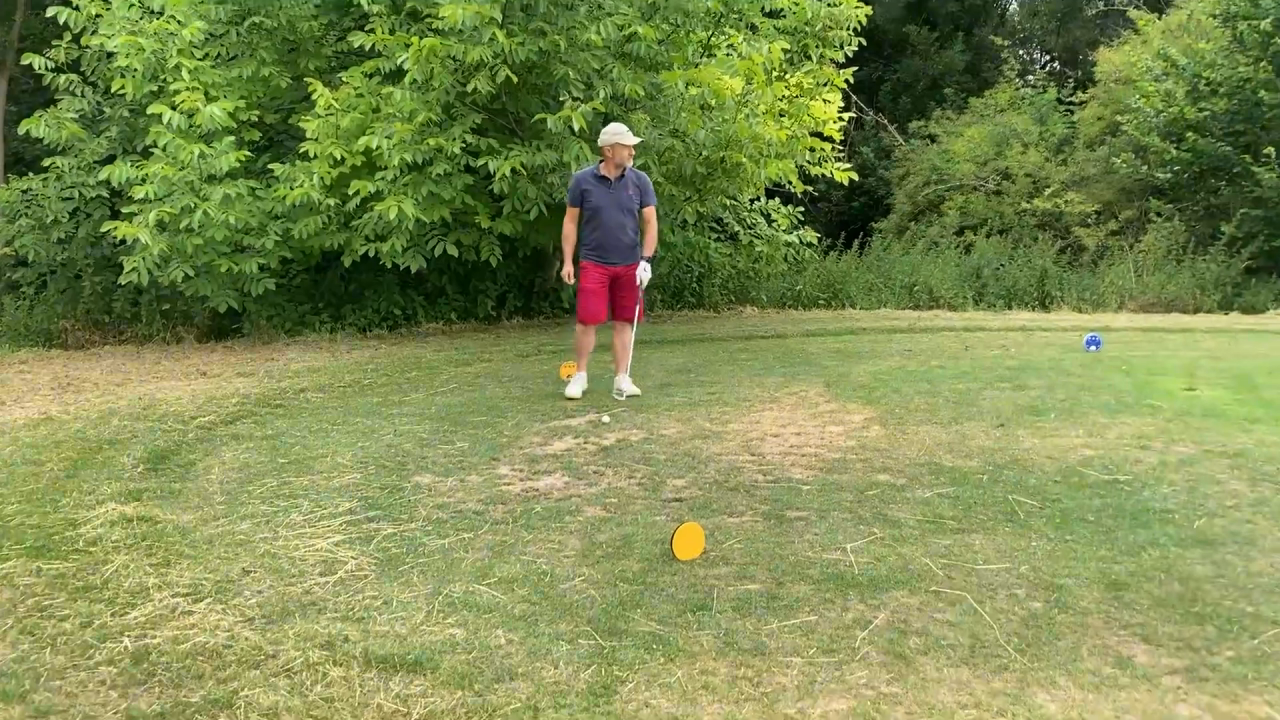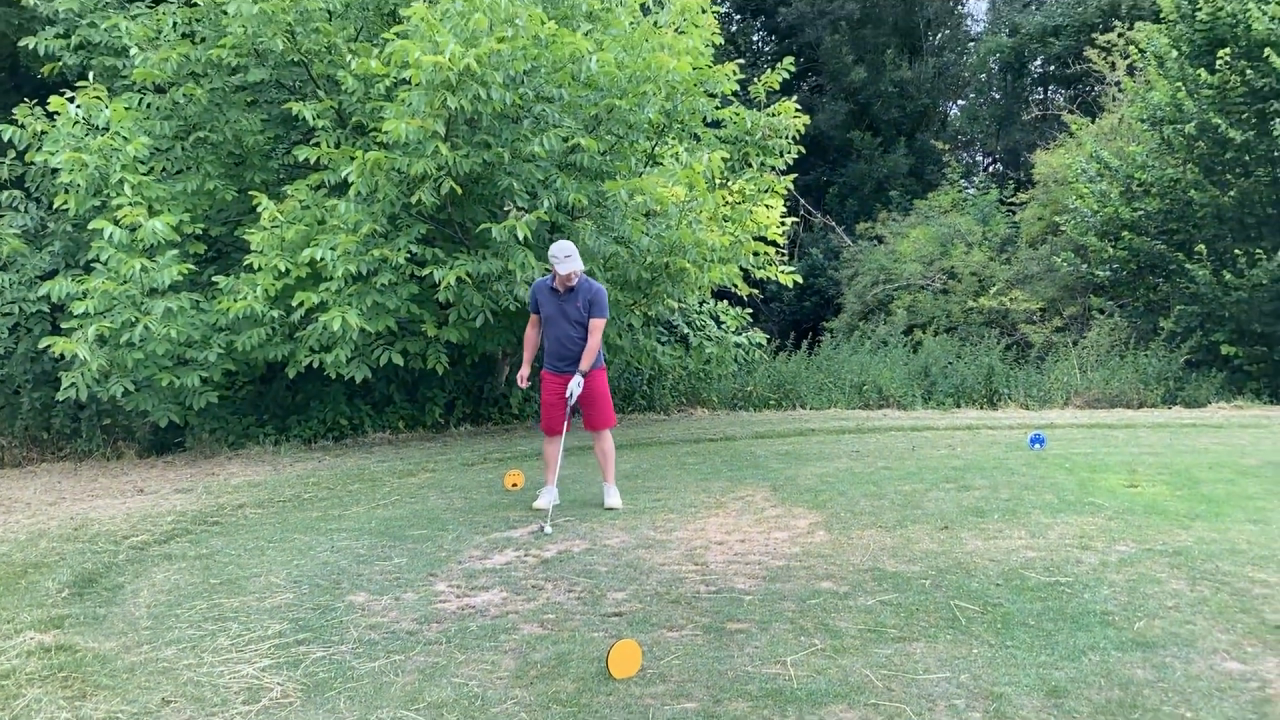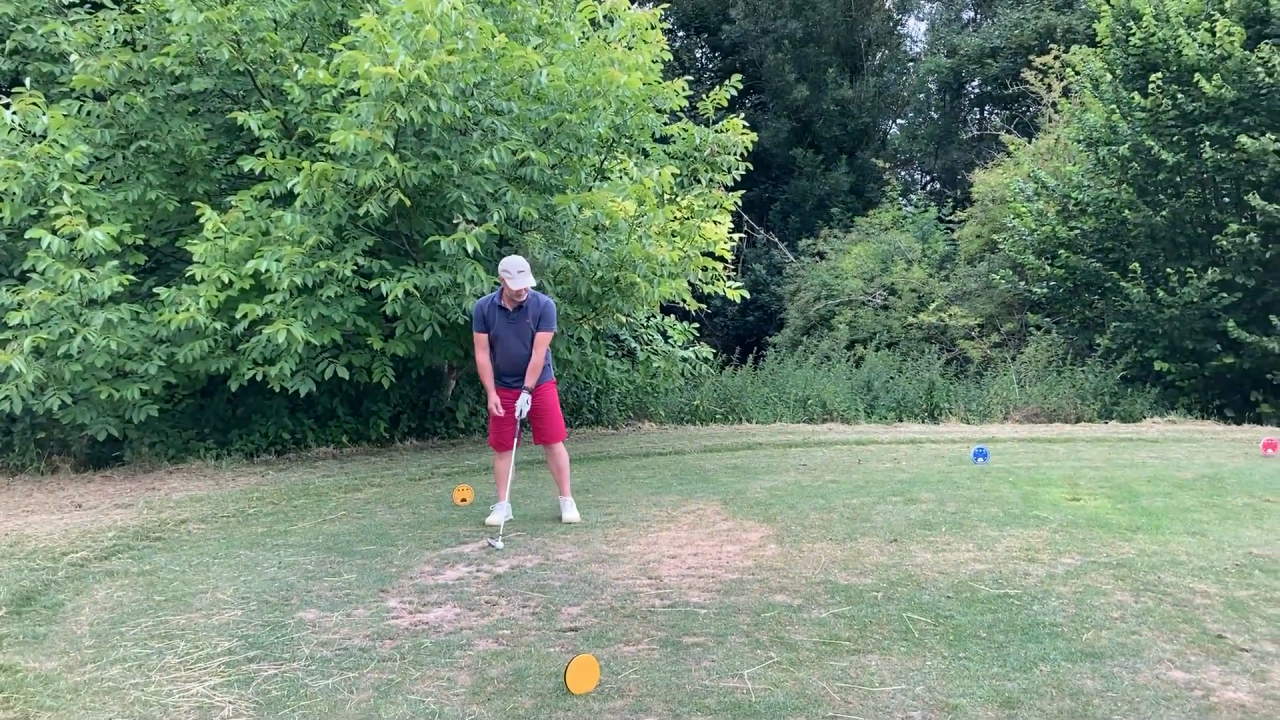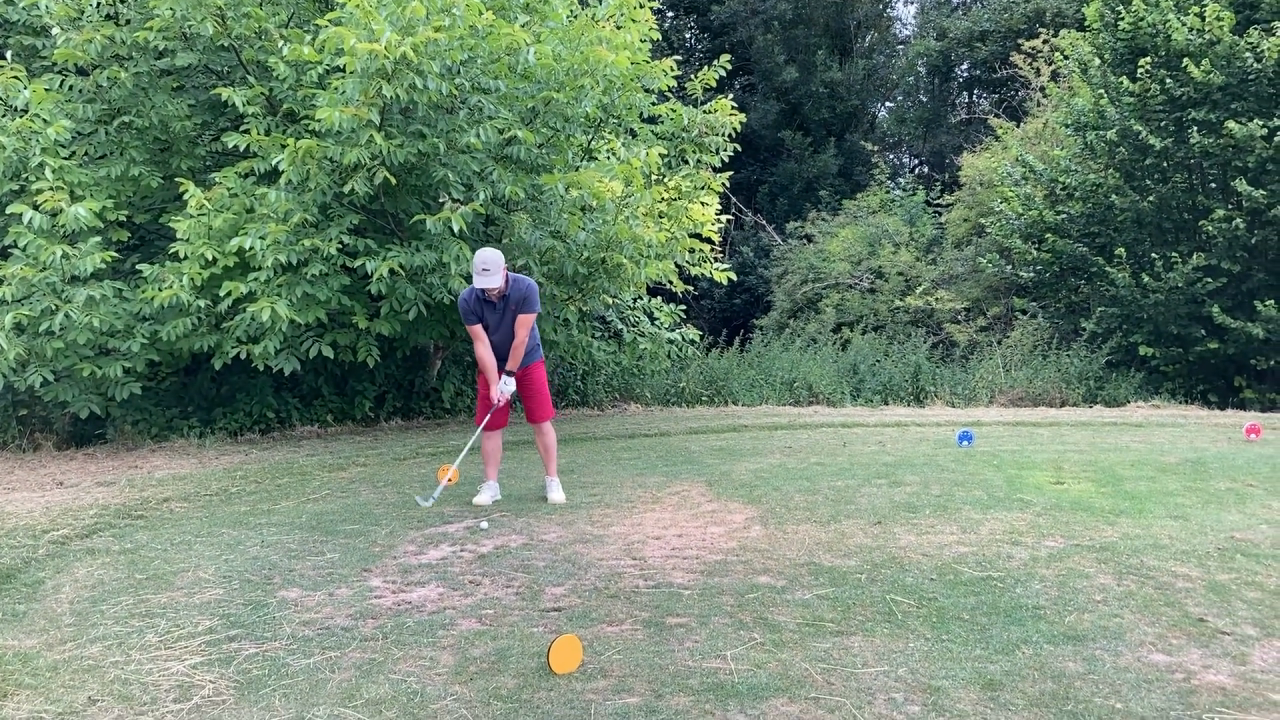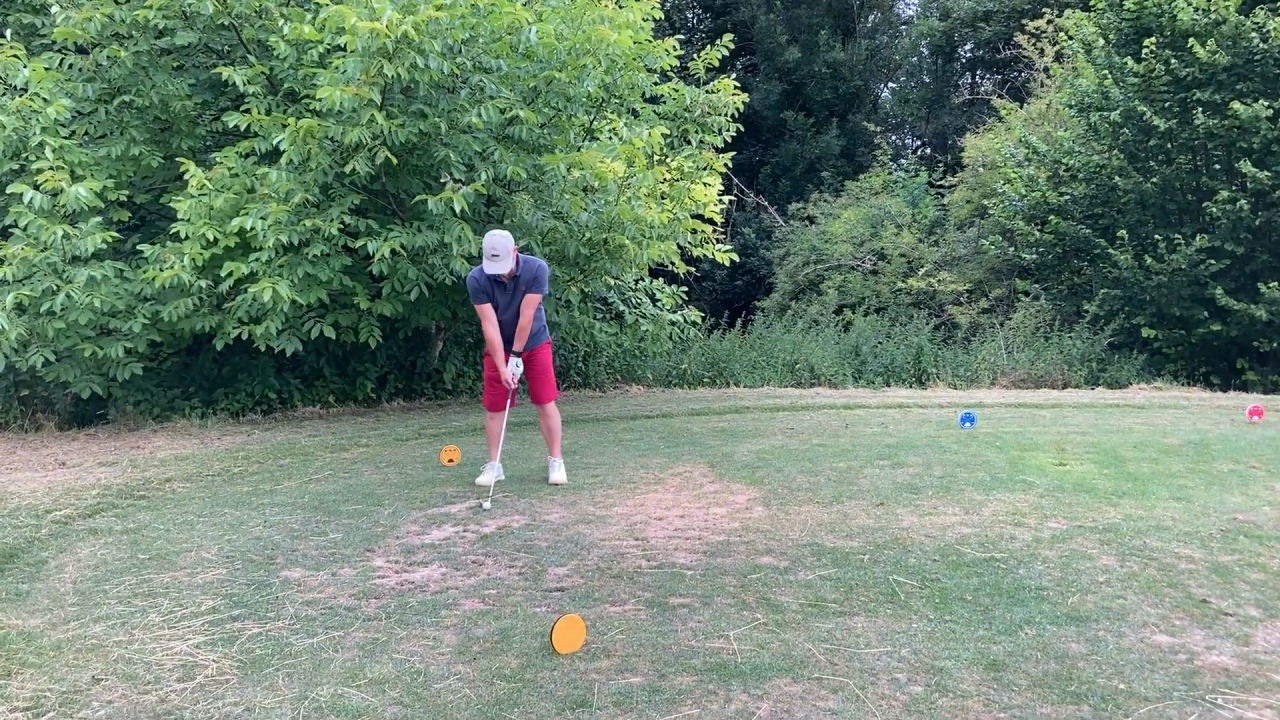
dt=1s
person 1, frame 1
left shoulder: (640, 181)
right shoulder: (582, 180)
left elbow: (649, 223)
right elbow: (570, 222)
left wrist: (646, 261)
right wrist: (567, 261)
left hip: (629, 265)
right hip: (593, 264)
left knee: (624, 322)
right knee: (587, 321)
left ankle: (621, 377)
right ankle: (580, 375)
person 1, frame 2
left shoulder: (595, 291)
right shoulder: (539, 288)
left elbow: (594, 338)
right elbow: (533, 328)
left wrist: (580, 374)
right wrist: (526, 364)
left hip: (590, 371)
right hip: (553, 373)
left knee: (600, 429)
right knee: (551, 432)
left ankle: (610, 487)
right ankle: (549, 489)
person 1, frame 3
left shoulder: (544, 305)
right shoulder: (483, 308)
left elbow: (538, 353)
right elbow: (482, 352)
left wrist: (526, 392)
right wrist: (491, 393)
left hip: (540, 384)
right hip: (503, 388)
left knee: (553, 442)
right knee: (502, 448)
left ankle: (566, 500)
right ankle: (502, 505)
person 1, frame 4
left shoulder: (527, 288)
right shoulder: (467, 299)
left elbow: (521, 337)
right elbow: (481, 344)
left wrist: (510, 376)
right wrist: (494, 384)
left hip: (528, 362)
right hip: (491, 367)
left knee: (542, 421)
right knee: (491, 426)
left ankle: (552, 481)
right ankle: (490, 484)
person 1, frame 5
left shoulder: (537, 269)
right shoulder: (476, 278)
left elbow: (527, 317)
right elbow: (489, 324)
left wrist: (516, 356)
right wrist: (502, 366)
left hip: (535, 344)
right hip: (499, 348)
left knee: (546, 403)
right knee: (494, 407)
left ankle: (556, 462)
right ankle: (493, 465)
